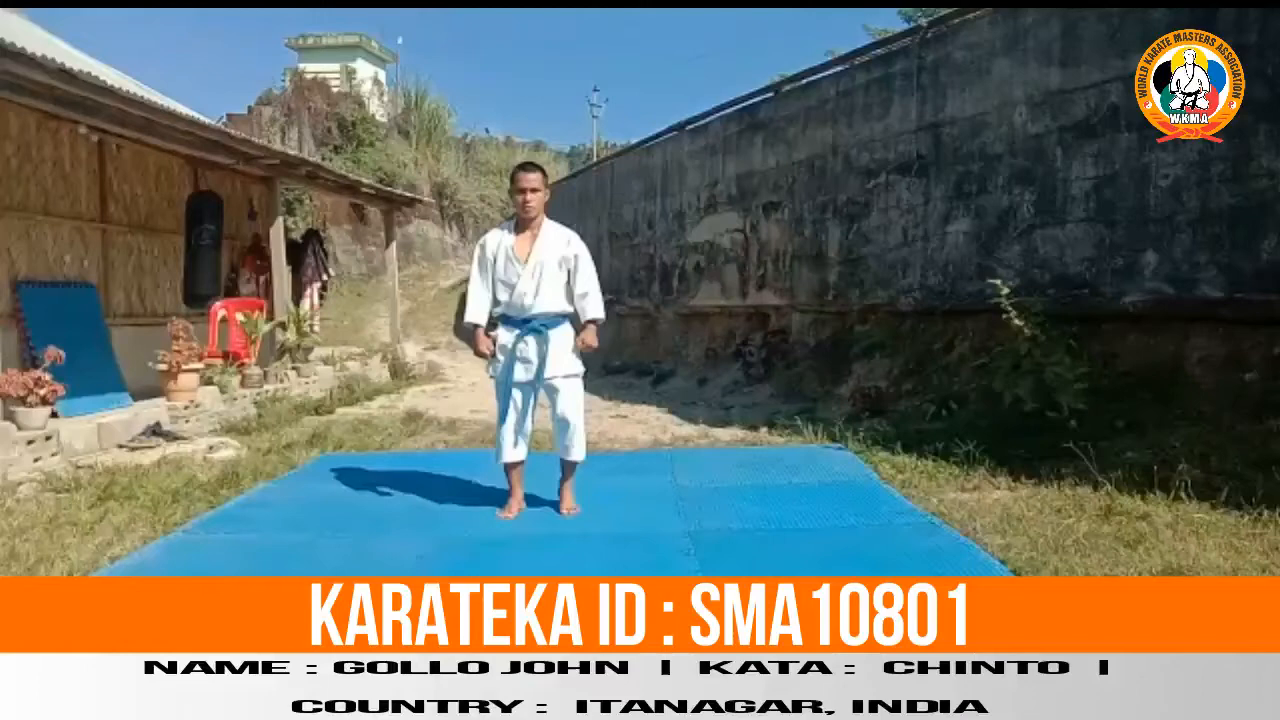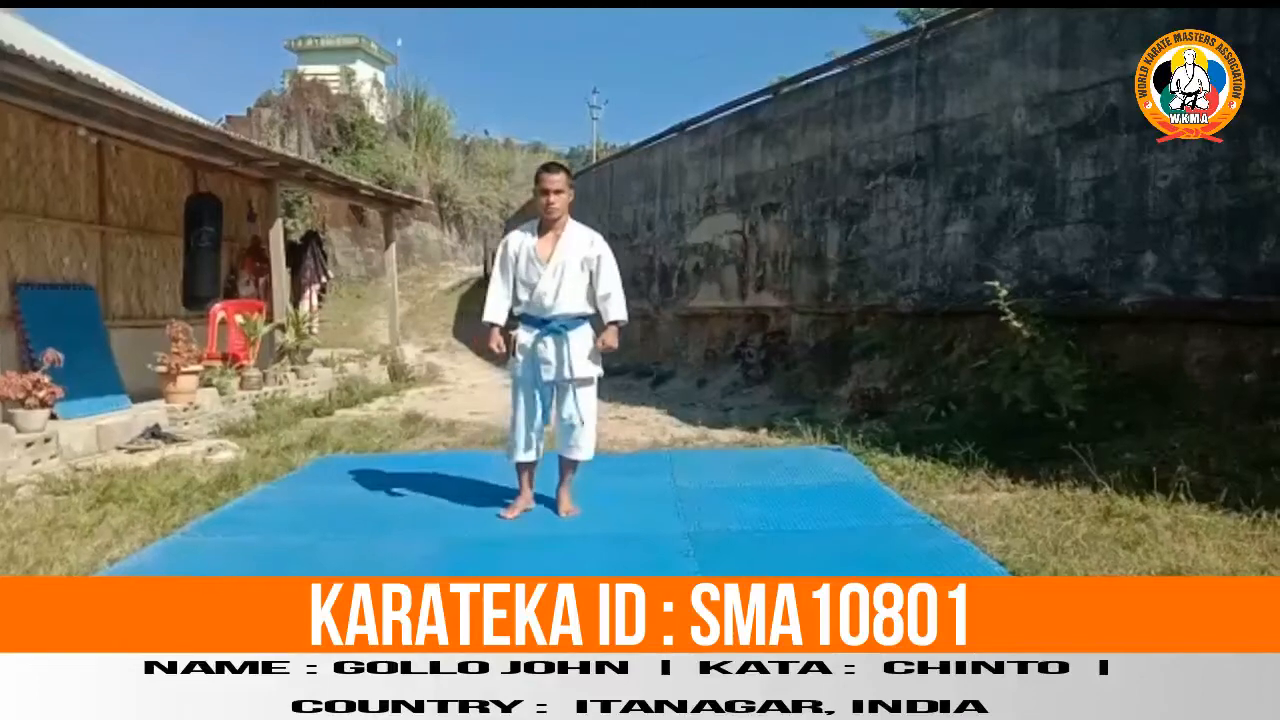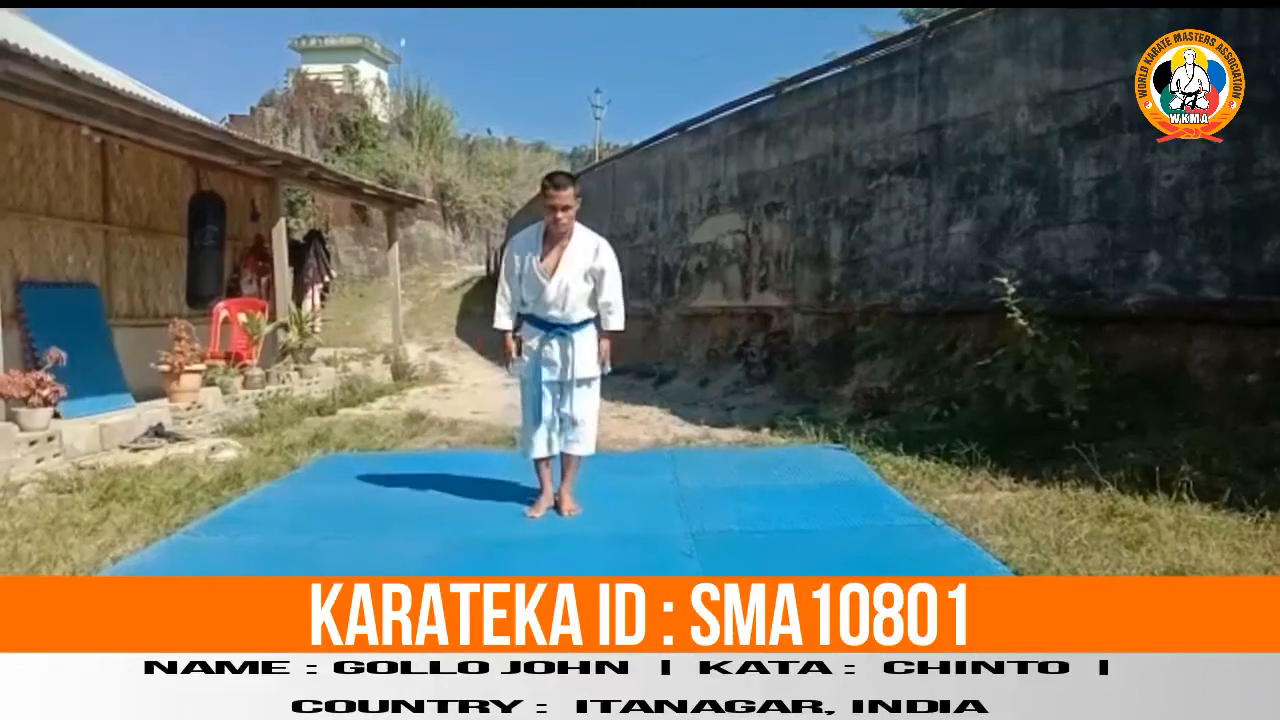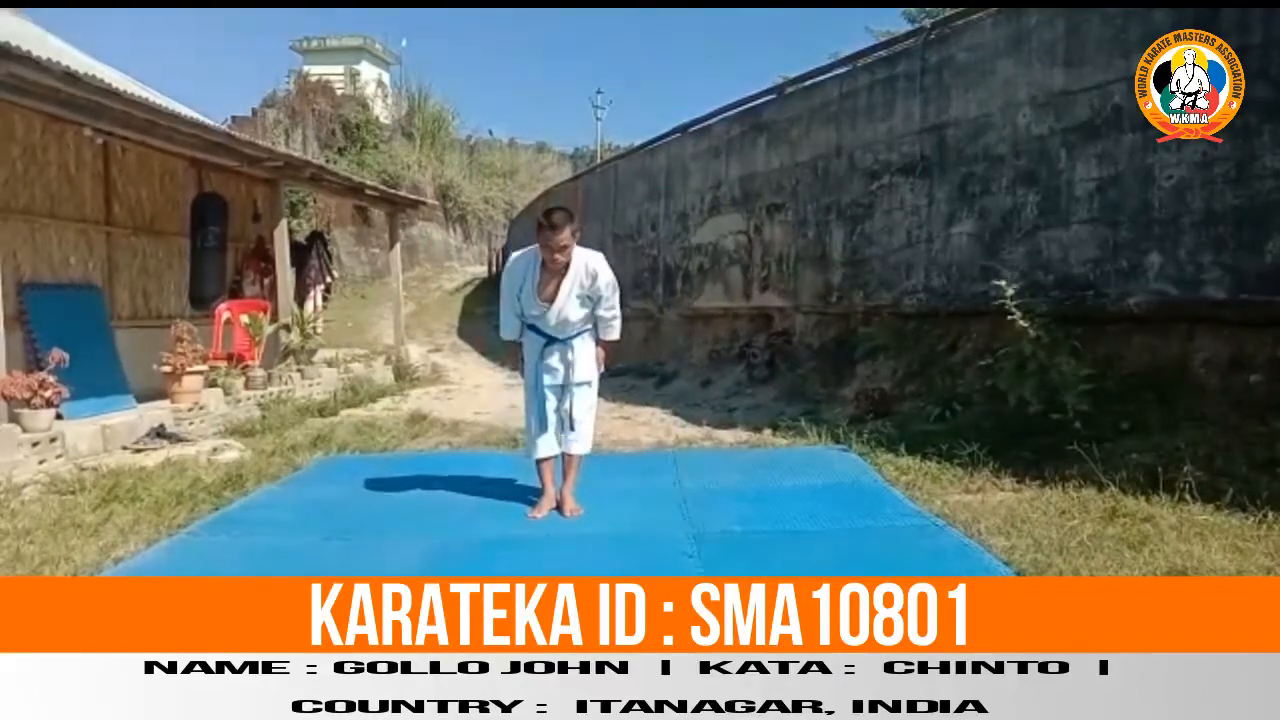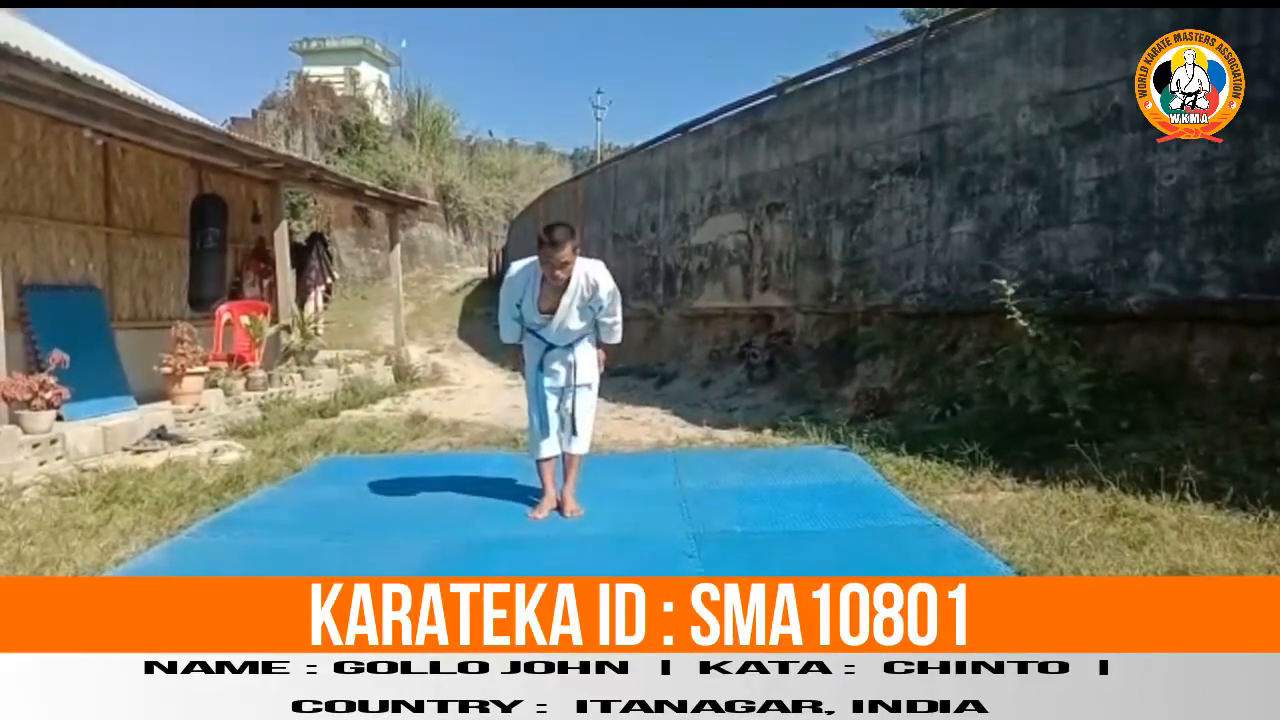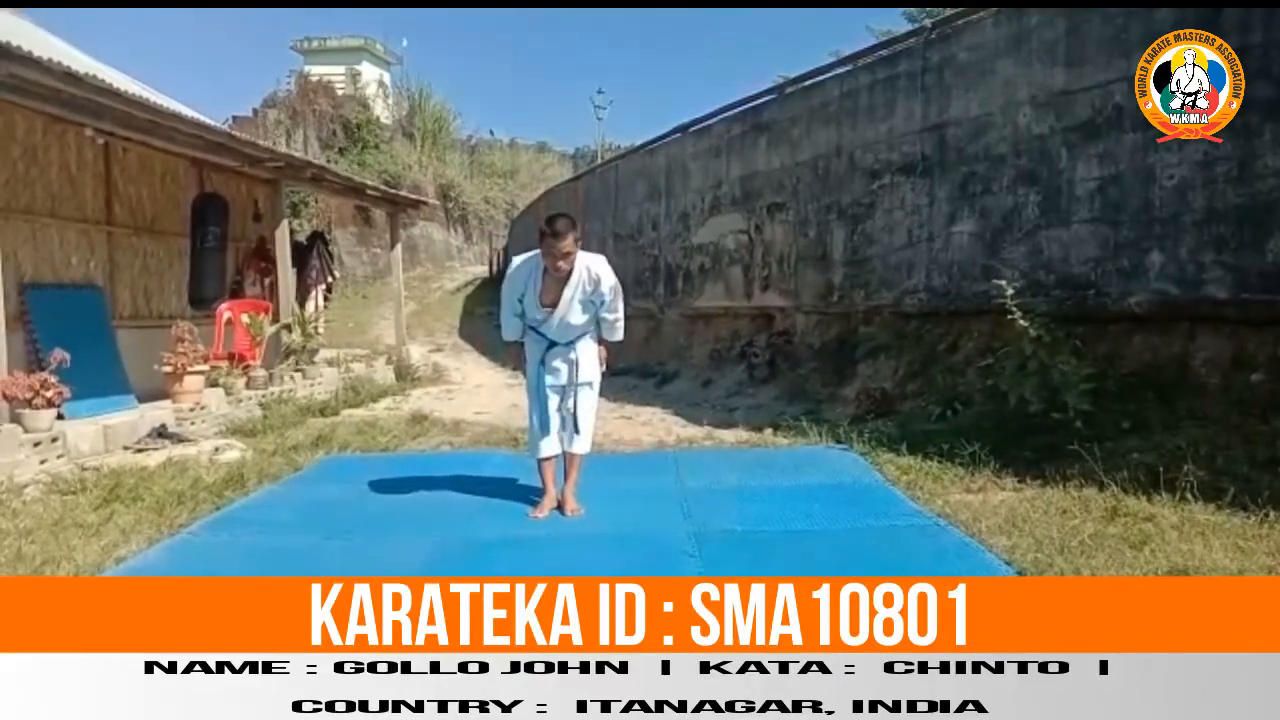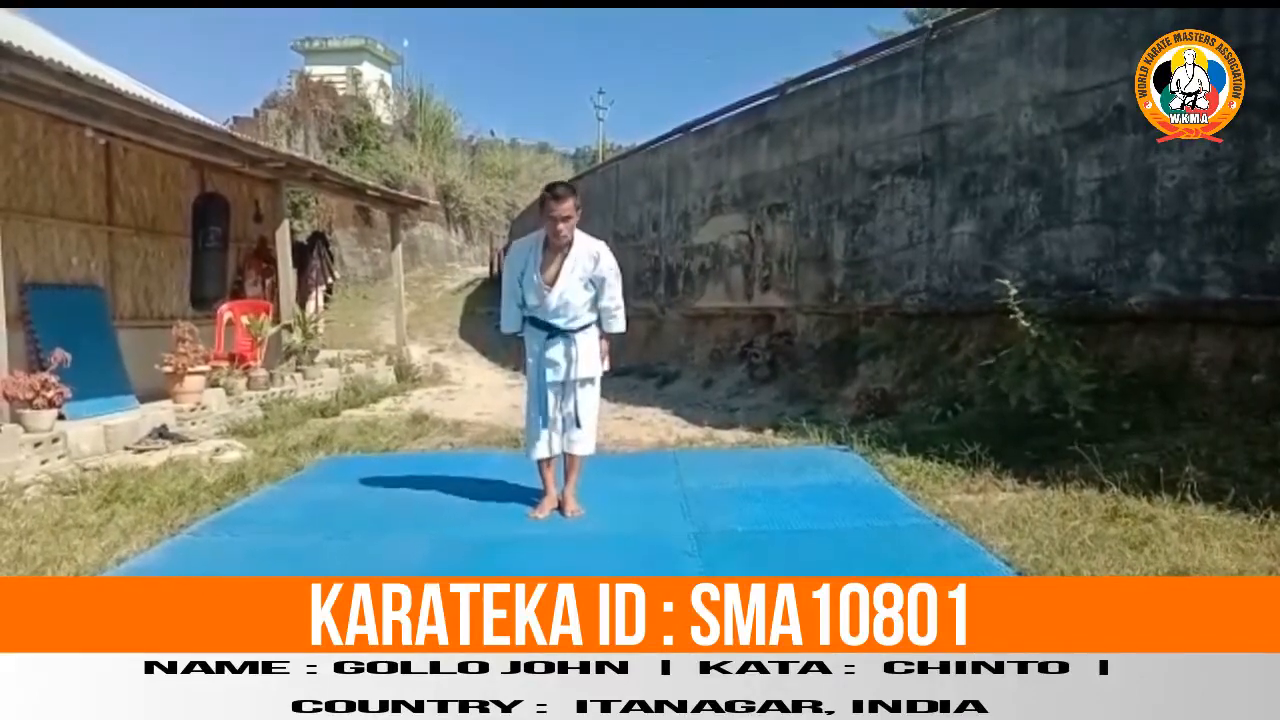
dt=0.5s
person 1, frame 1
left shoulder: (566, 240)
right shoulder: (492, 242)
left elbow: (585, 284)
right elbow: (480, 287)
left wrist: (590, 326)
right wrist: (478, 331)
left hip: (557, 337)
right hip: (511, 339)
left knee: (569, 414)
right knee: (511, 418)
left ankle: (567, 488)
right ankle: (516, 495)
person 1, frame 2
left shoulder: (590, 240)
right shoulder: (515, 241)
left elbow: (608, 286)
right elbow: (501, 286)
left wrist: (612, 326)
right wrist: (494, 328)
left hip: (575, 338)
right hip: (530, 338)
left knee: (576, 417)
right knee: (526, 418)
left ankle: (565, 490)
right ankle: (525, 493)
person 1, frame 3
left shoulder: (595, 246)
right shoulder: (520, 243)
left elbow: (610, 295)
right elbow: (508, 293)
left wrist: (606, 337)
right wrist: (508, 334)
left hip: (580, 339)
right hip: (536, 339)
left knee: (578, 416)
right knee: (537, 416)
left ankle: (566, 490)
right ankle: (545, 491)
person 1, frame 4
left shoulder: (594, 266)
right shoulder: (517, 265)
left elbow: (609, 309)
right elbow: (510, 310)
left wrist: (602, 346)
right wrist: (514, 346)
left hip: (579, 346)
right hip: (538, 346)
left knee: (576, 418)
right knee: (540, 417)
left ankle: (568, 491)
right ankle: (547, 492)
person 1, frame 5
left shoulder: (596, 278)
right shoulder: (517, 276)
left elbow: (610, 316)
right elbow: (509, 314)
left wrist: (602, 347)
right wrist: (514, 348)
left hip: (581, 350)
right hip: (539, 350)
left knee: (577, 418)
right knee: (542, 419)
left ankle: (568, 492)
right ankle: (548, 493)
person 1, frame 6
left shoulder: (598, 272)
right shoulder: (520, 270)
left elbow: (612, 312)
right elbow: (511, 311)
left wrist: (603, 344)
right wrist: (515, 345)
left hip: (582, 349)
right hip: (540, 348)
left knee: (579, 417)
right knee: (542, 417)
left ankle: (569, 491)
right ankle: (548, 492)
person 1, frame 7
left shoulder: (596, 253)
right shoulder: (520, 251)
left elbow: (611, 300)
right elbow: (512, 299)
left wrist: (605, 338)
right wrist: (517, 340)
left hip: (582, 342)
right hip: (540, 342)
left knee: (580, 415)
right knee: (542, 415)
left ankle: (569, 491)
right ankle: (549, 492)
